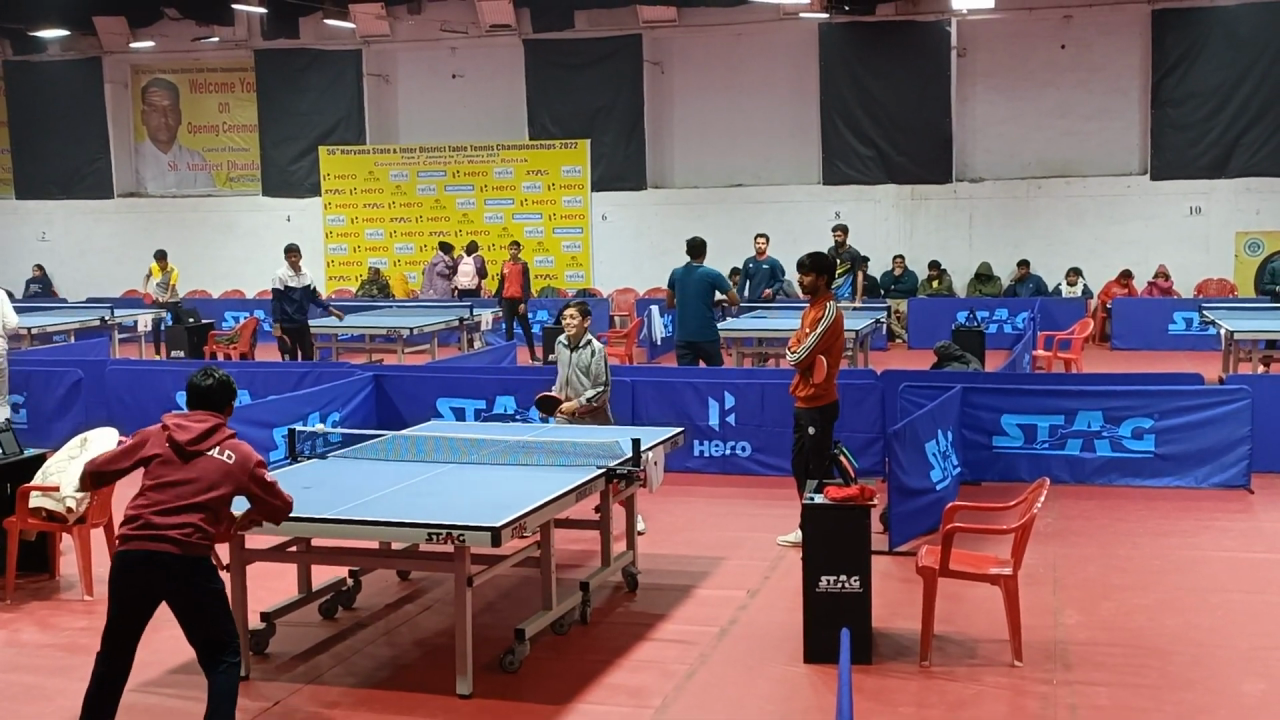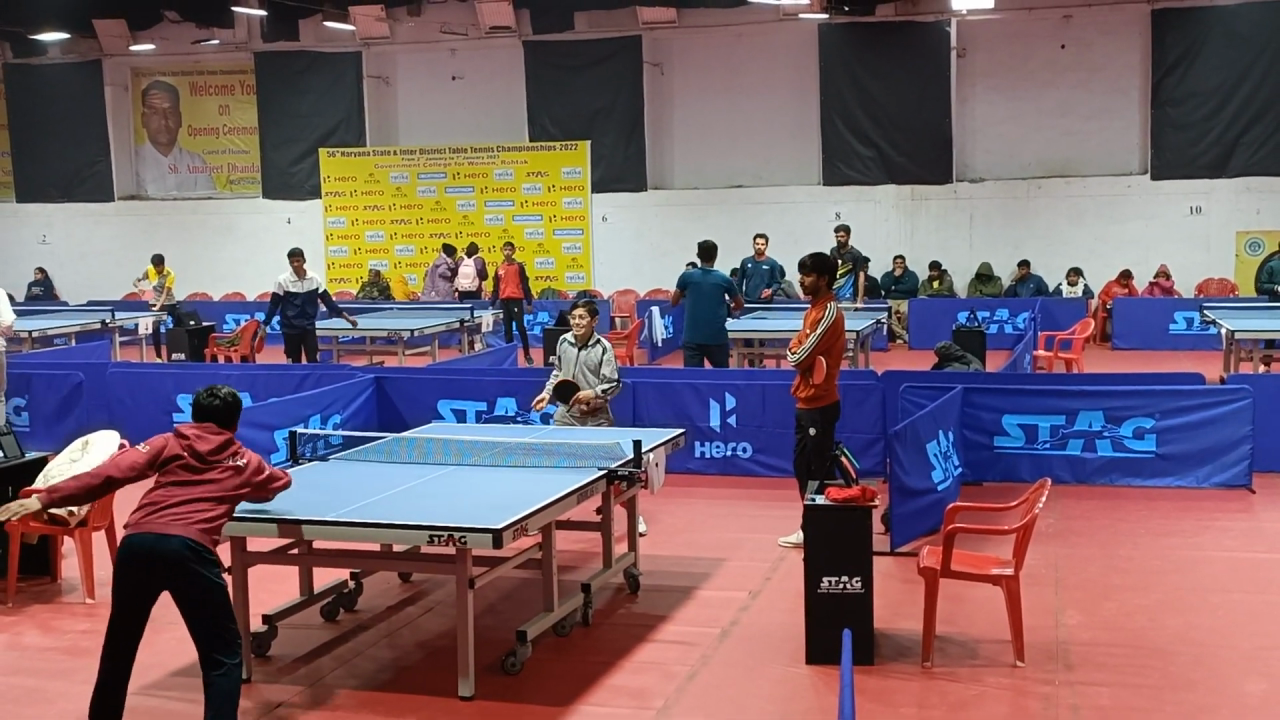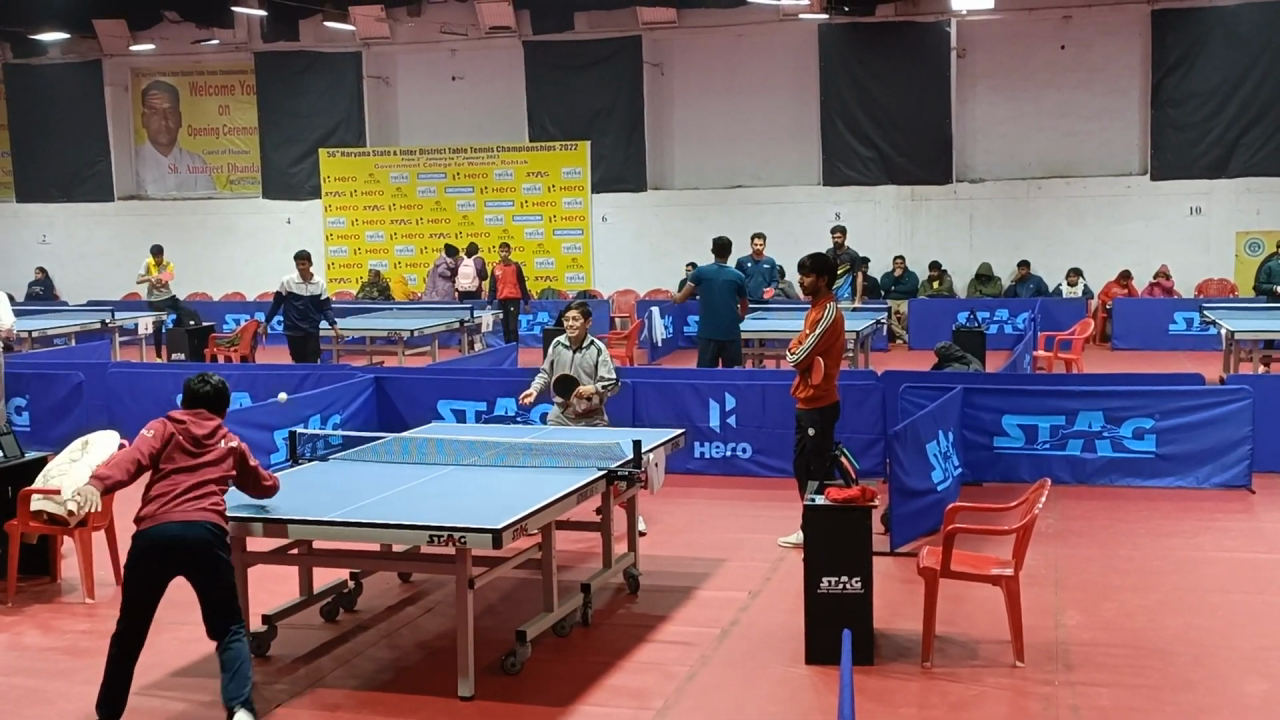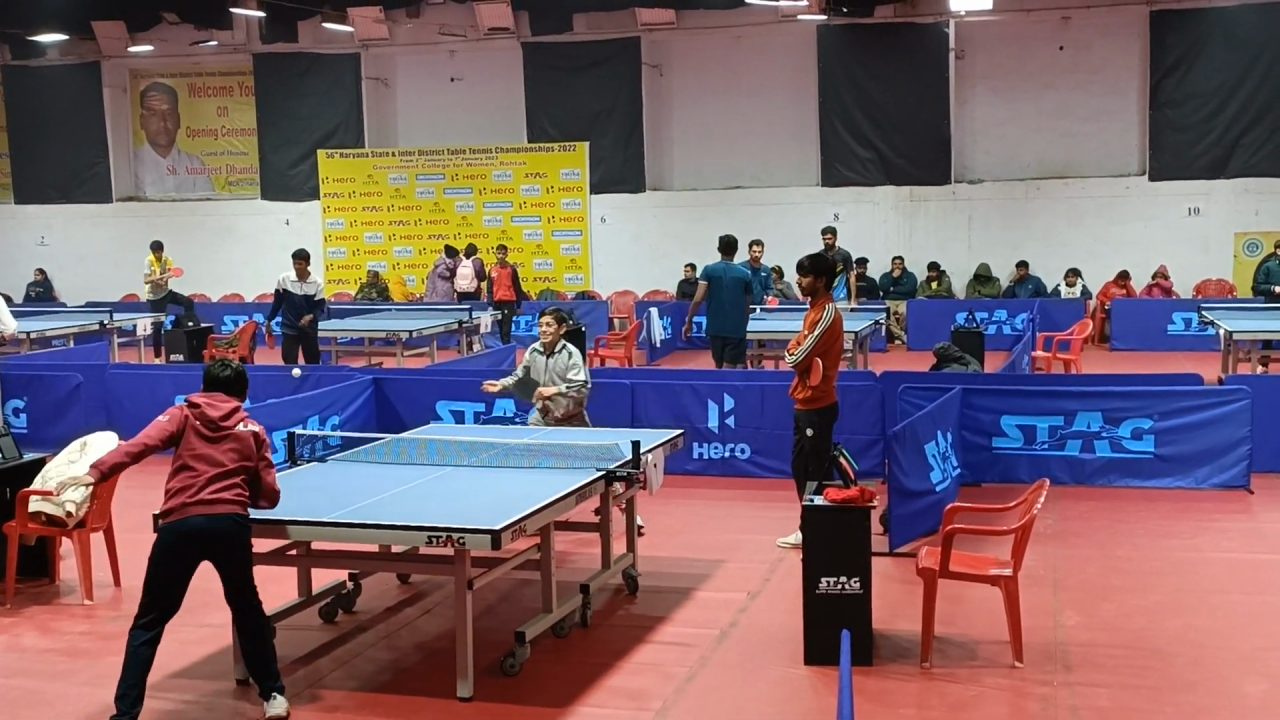
dt=0.2s
person 1, frame 1
left shoulder: (156, 435)
right shoulder: (241, 454)
left elbow: (99, 470)
right elbow: (280, 509)
left wrist: (90, 482)
right wrist: (246, 519)
left hip: (131, 556)
right hip: (185, 560)
left knee: (115, 650)
right knee: (221, 659)
person 1, frame 2
left shoulder: (166, 445)
right shoulder: (246, 461)
left elbow: (113, 472)
right elbow: (280, 481)
left wrist: (47, 497)
left hip: (138, 544)
right hip: (190, 550)
left knee: (119, 645)
right knee: (224, 655)
person 1, frame 3
left shoulder: (164, 429)
right shoulder: (232, 444)
left elbow: (133, 459)
right elbow: (266, 487)
left wrist: (97, 483)
right wrist: (229, 478)
left hip: (155, 535)
right hip: (206, 533)
left knee: (129, 633)
right knee: (231, 630)
person 1, frame 4
left shoulder: (183, 414)
right shoulder: (254, 431)
left elbow: (141, 444)
right elbow: (269, 496)
left wrist: (97, 472)
left hip: (179, 525)
right hip: (232, 525)
left knee: (148, 621)
right knee: (249, 611)
person 2, frame 1
left shoulder: (828, 312)
right shoulder: (811, 309)
left elbow: (799, 357)
right elbow: (794, 347)
left wrist: (796, 353)
right wrist: (796, 351)
left hip: (818, 403)
right hip: (805, 401)
left knee: (817, 469)
right knee: (801, 465)
person 2, frame 2
left shoulder: (829, 313)
right shoulder: (813, 309)
left elbow: (800, 358)
right elbow: (796, 348)
left wrist: (796, 353)
right wrist: (797, 351)
left hip: (819, 404)
right hip: (807, 401)
left knee: (818, 470)
right knee: (803, 466)
person 2, frame 3
left shoulder: (828, 313)
right shoulder: (815, 310)
left elbow: (798, 358)
right elbow: (797, 348)
left wrist: (795, 352)
right wrist: (797, 351)
left hip: (819, 404)
right hip: (807, 402)
left knee: (818, 471)
right knee: (803, 466)
person 2, frame 4
left shoulder: (827, 314)
right shoulder: (814, 310)
left elbow: (797, 359)
right elbow: (797, 350)
left wrist: (792, 353)
right wrist: (794, 352)
left hip: (817, 405)
right hip: (805, 403)
left knee: (816, 472)
right knee: (801, 468)
person 3, frame 1
left shoulder: (595, 349)
right shoulder: (561, 343)
left elbow: (603, 388)
left wrist: (578, 403)
right wrist: (555, 398)
left hip: (595, 416)
right hip: (566, 417)
person 3, frame 2
left shoulder: (603, 347)
right shoulder: (564, 342)
left elbow: (613, 384)
left wrist: (593, 393)
right wrist: (547, 392)
left hip: (596, 417)
right hip: (567, 413)
left knee: (610, 466)
right knee: (550, 459)
left ankle: (632, 514)
person 3, frame 3
left shoulder: (598, 349)
right shoulder: (557, 345)
left elbow: (612, 383)
right elbow: (546, 373)
left wrist: (593, 389)
right wrist: (536, 389)
left hip: (591, 417)
right hip: (563, 412)
left knee: (605, 464)
right knee: (543, 458)
left ankle: (624, 504)
person 3, frame 4
left shoulder: (571, 354)
right shoulder: (534, 351)
left elbow: (582, 387)
right elbow: (521, 376)
left wrist: (556, 390)
right wrist: (502, 384)
left hip: (572, 420)
right hip: (544, 419)
left knee: (589, 465)
right knee: (525, 457)
